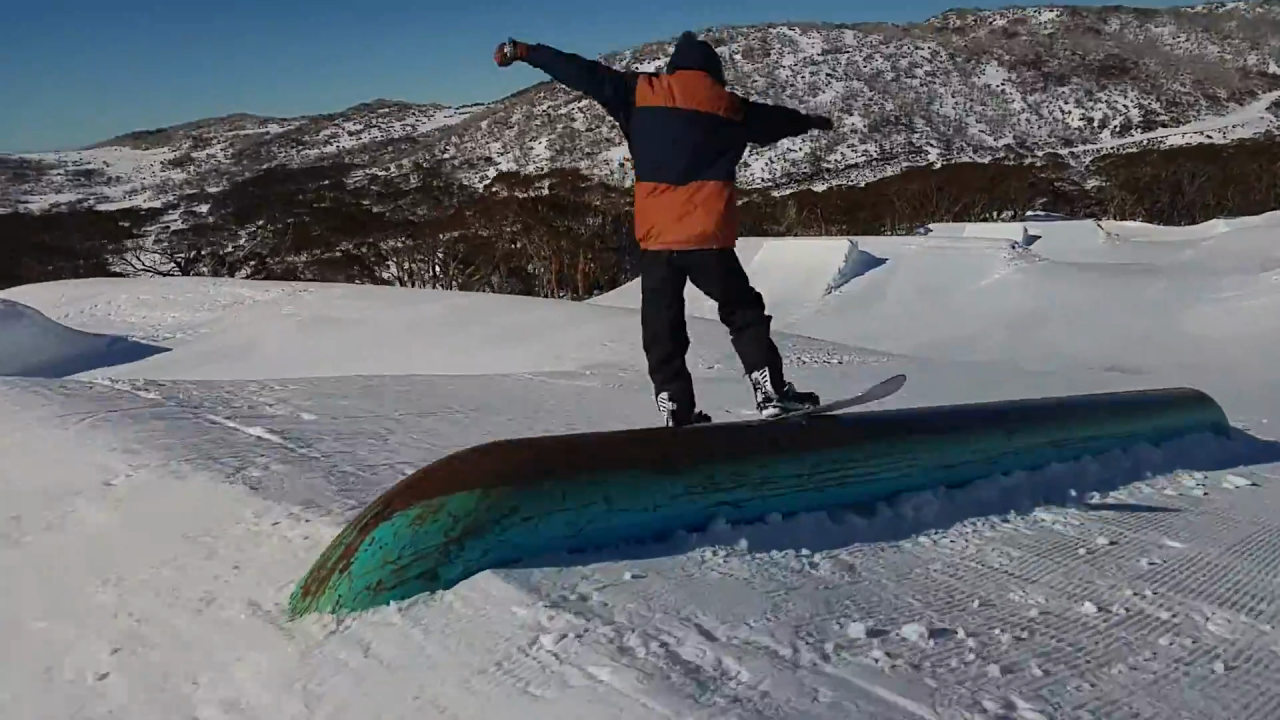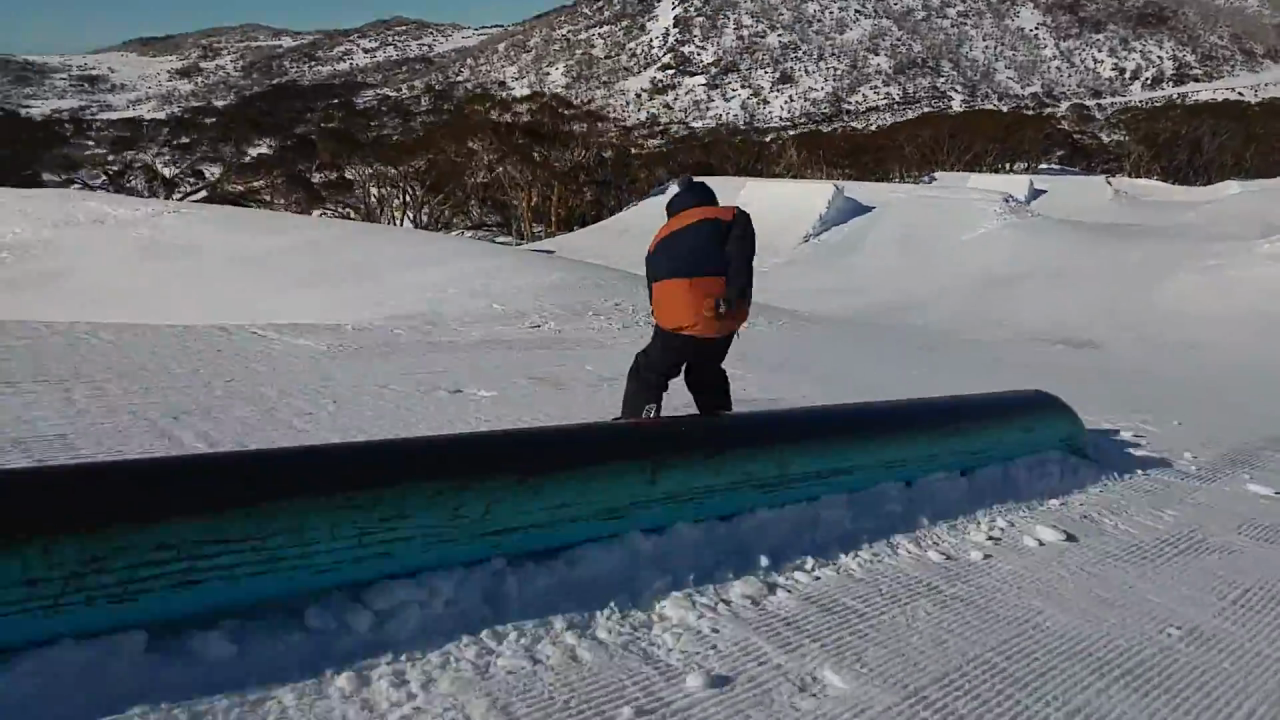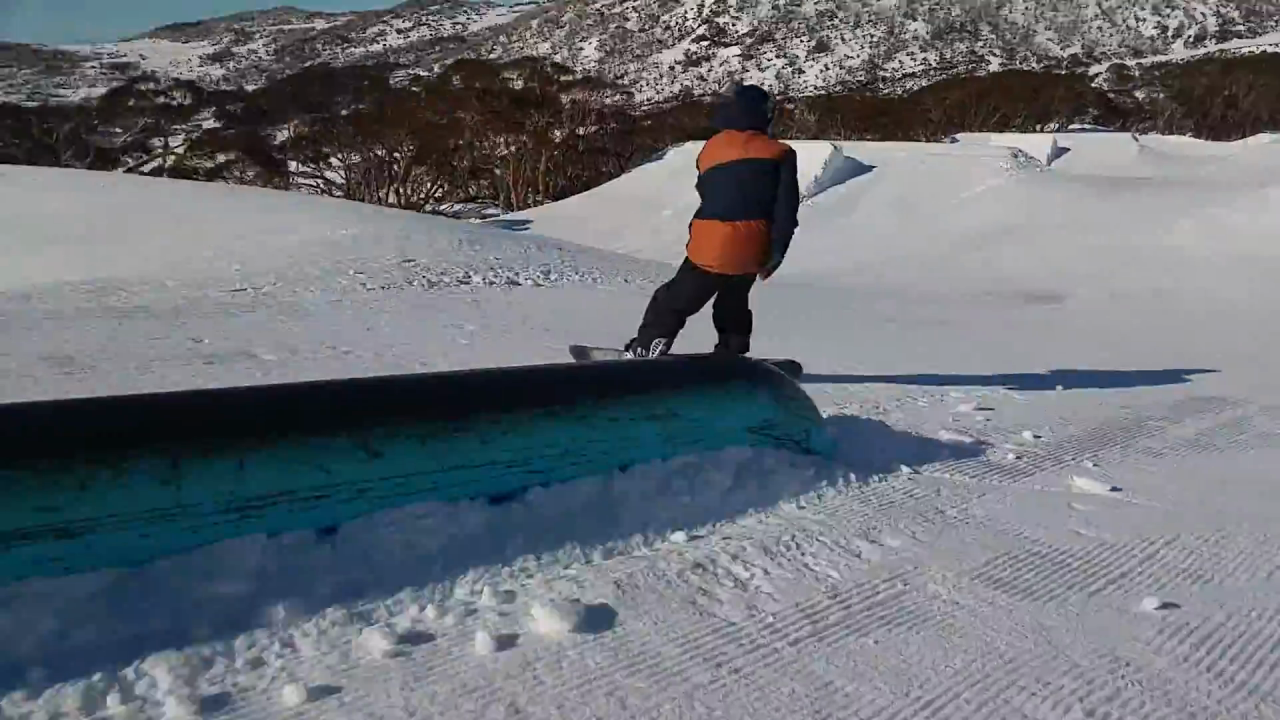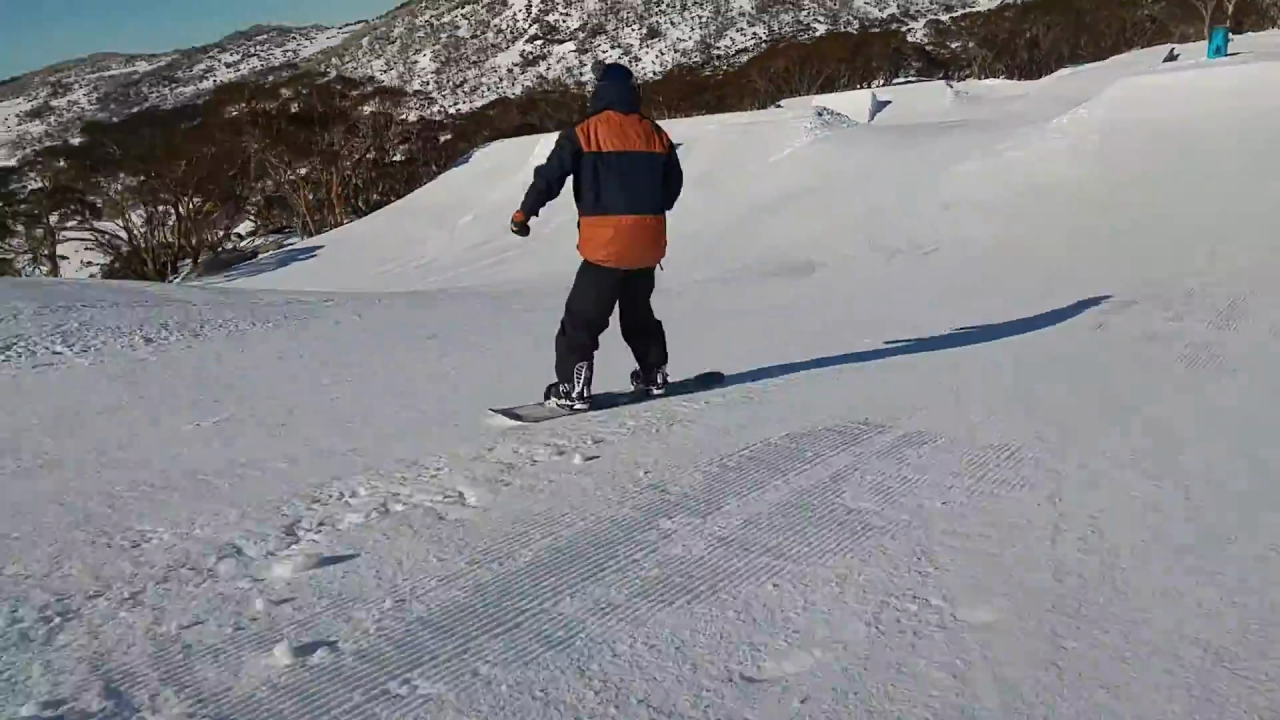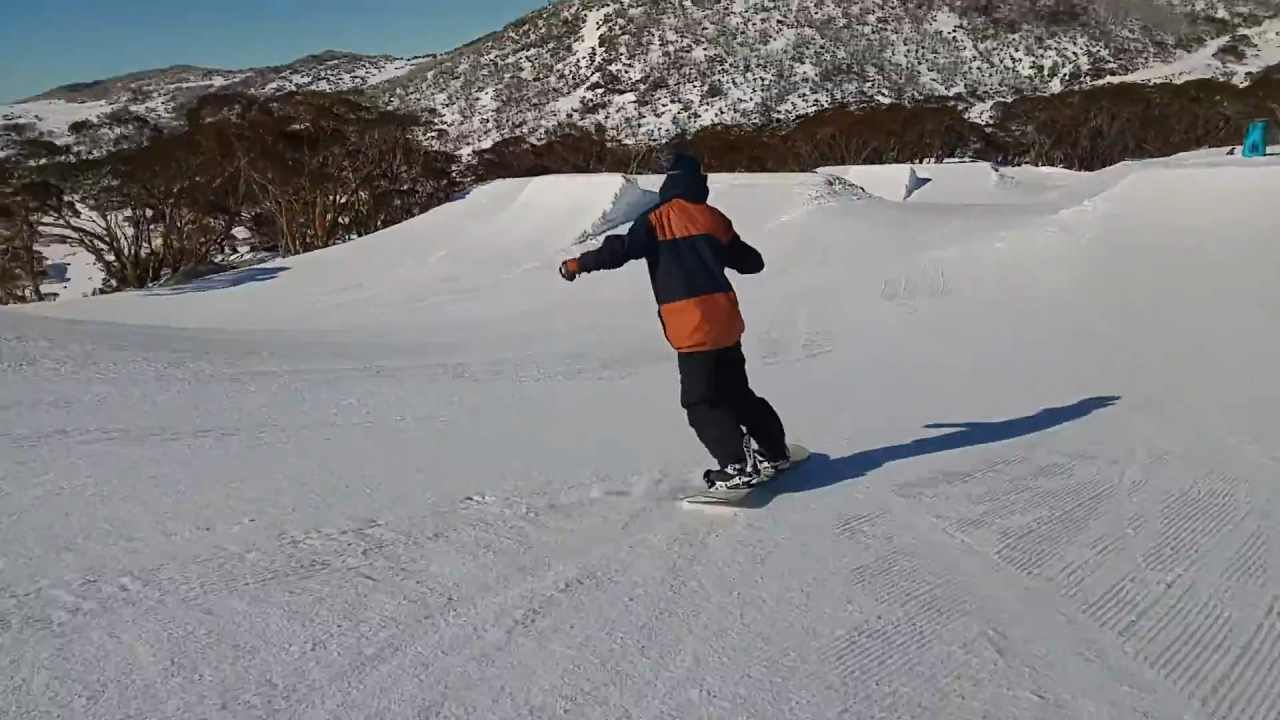
dt=0.5s
person 1, frame 1
left shoulder: (642, 92)
right shoulder: (731, 104)
left elbow: (578, 73)
right elbow: (773, 121)
right wrist: (811, 121)
left hip: (657, 229)
right hip: (709, 226)
left knee: (661, 324)
right knee: (740, 311)
left ankle: (675, 410)
right ankle: (772, 392)
person 1, frame 2
left shoulder: (660, 240)
right shoulder: (732, 217)
left elbow: (657, 293)
right elbow: (741, 254)
right wrist: (734, 300)
left hip: (679, 313)
right hip: (720, 313)
left knee: (650, 371)
right knee: (704, 372)
person 1, frame 3
left shoulder: (709, 150)
right shoulder: (779, 152)
right elbow: (786, 203)
right wrist: (777, 250)
left hip: (712, 244)
right hip: (753, 248)
left knee: (675, 301)
right knee: (733, 303)
left ankle: (646, 349)
right ankle: (732, 355)
person 1, frame 4
left shoulder: (583, 132)
right shoulder: (654, 132)
left elbow: (552, 175)
right elbow: (672, 183)
left wrist: (524, 212)
left hip: (606, 243)
right hip: (648, 241)
left knee: (582, 319)
right knee: (638, 312)
left ankle: (573, 389)
right ankle: (653, 375)
person 1, frame 5
left shoulder: (656, 220)
right shoulder: (715, 219)
left elbow: (623, 248)
right elbow: (741, 257)
left wrist: (579, 263)
right wrist: (756, 261)
left hip: (691, 325)
right hip: (726, 320)
left knee: (701, 401)
right knee: (736, 391)
left ankle: (739, 464)
right ankle: (774, 450)
